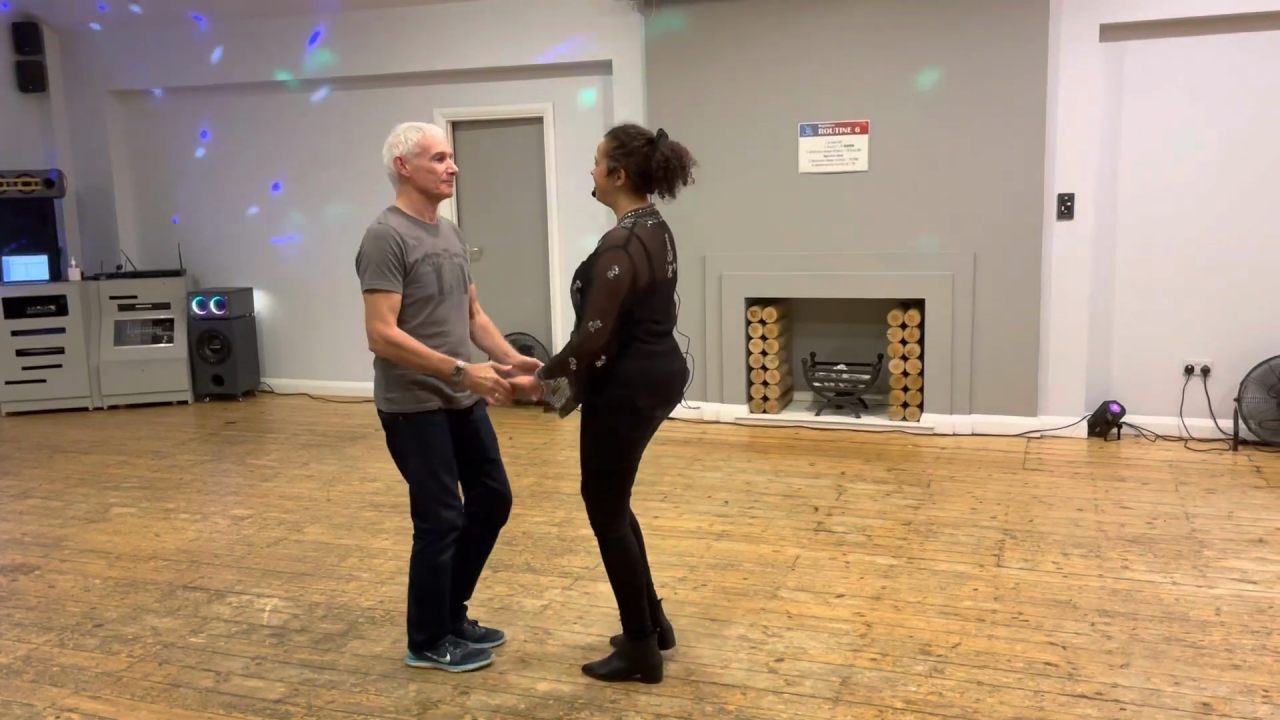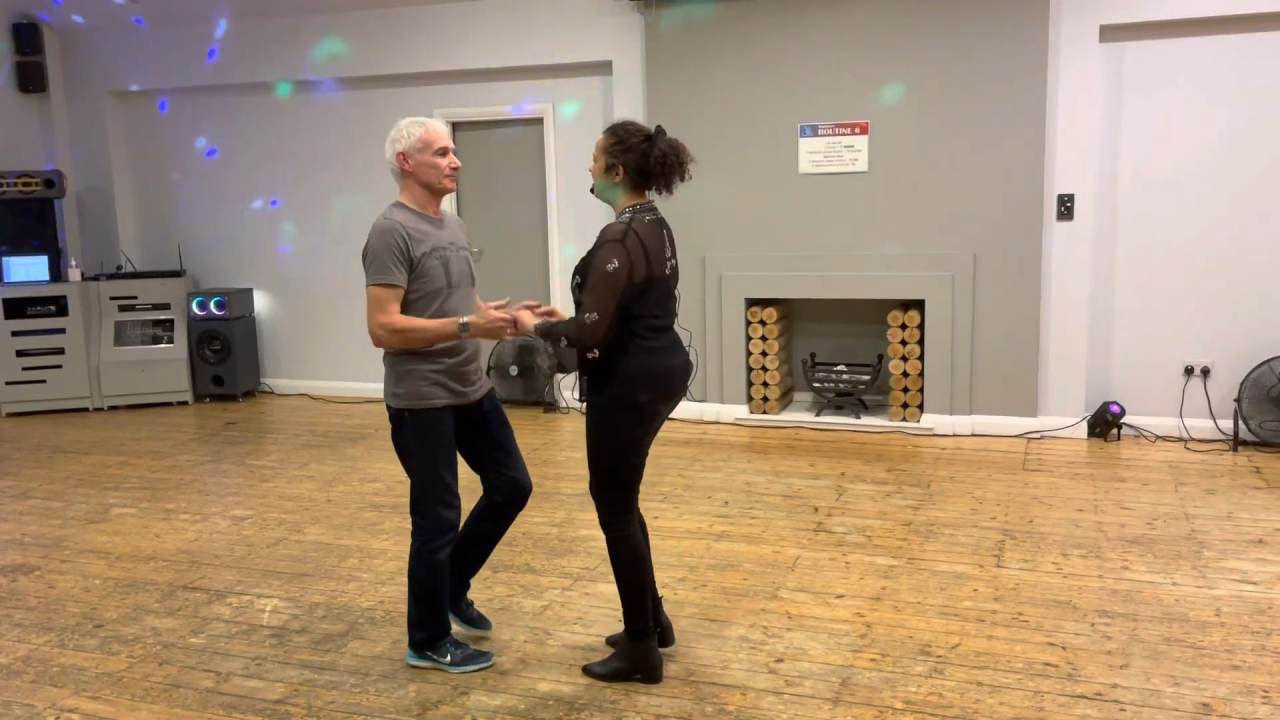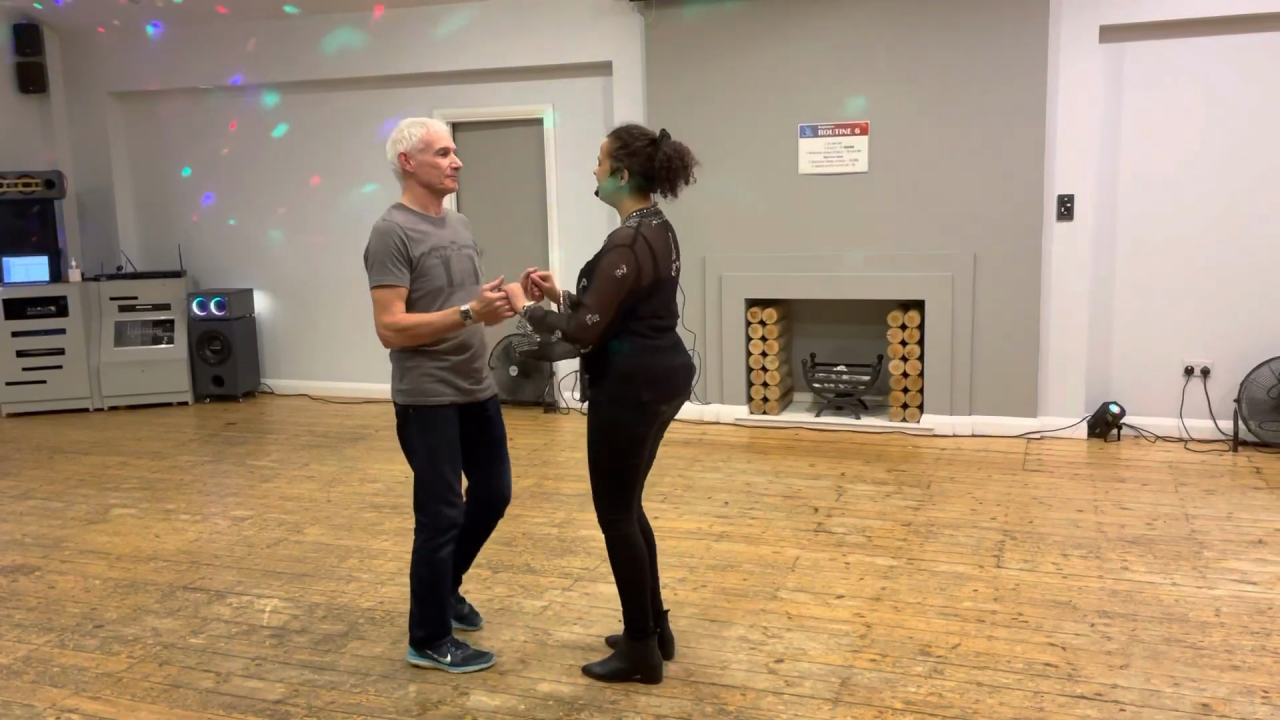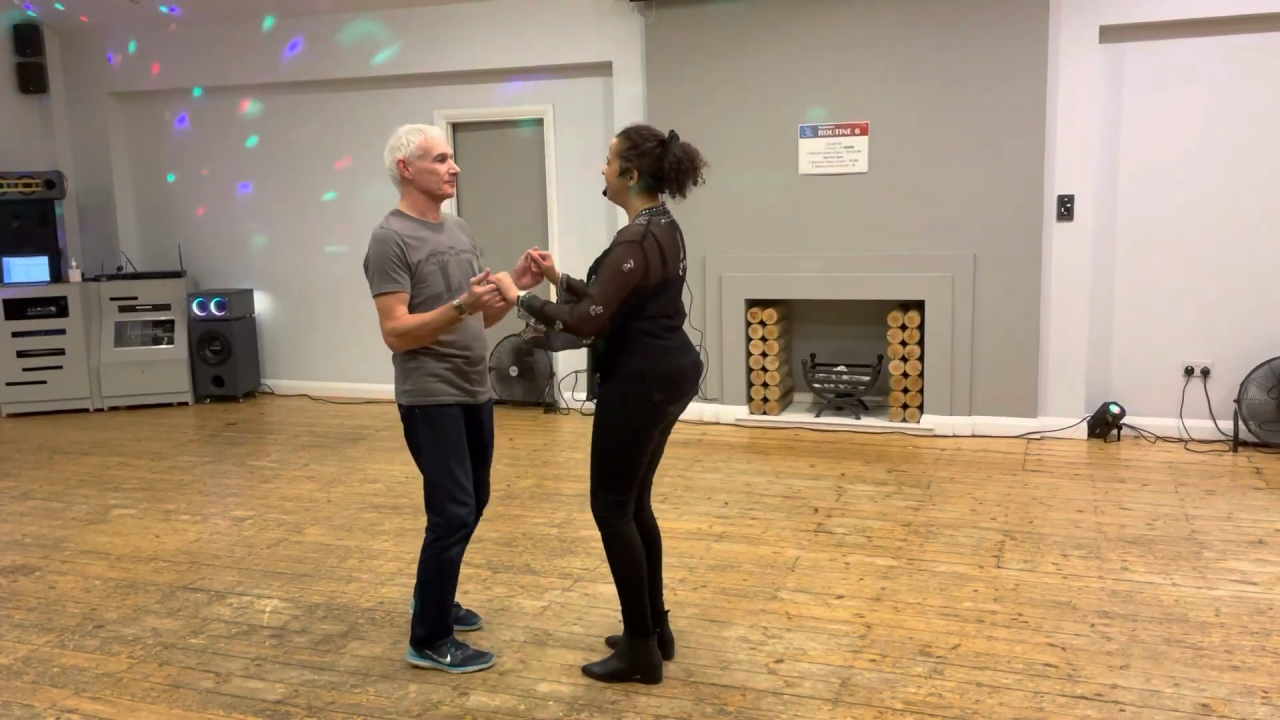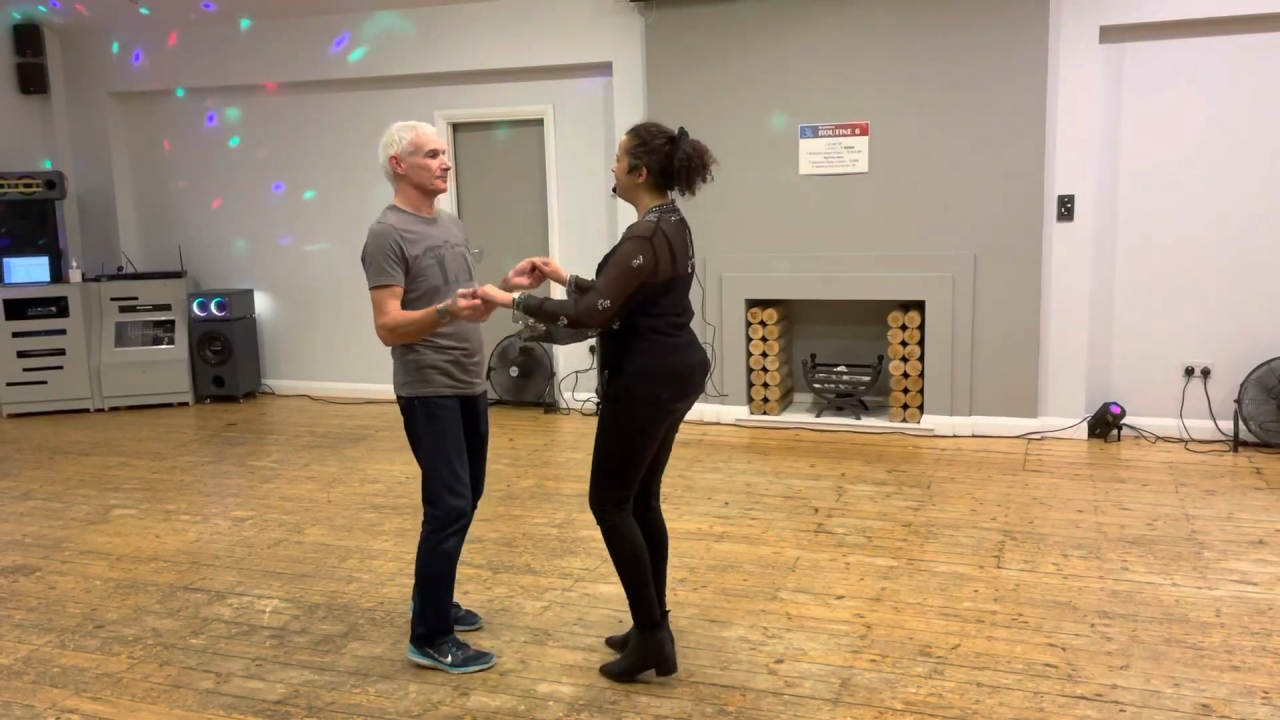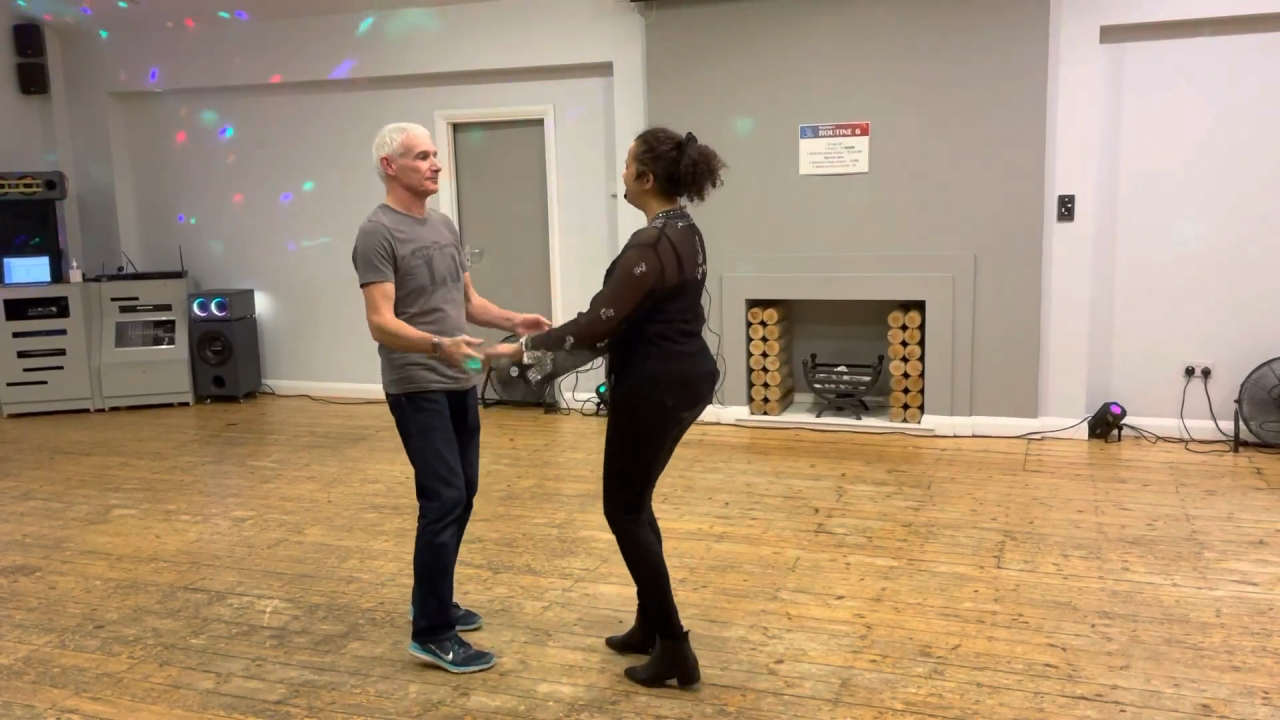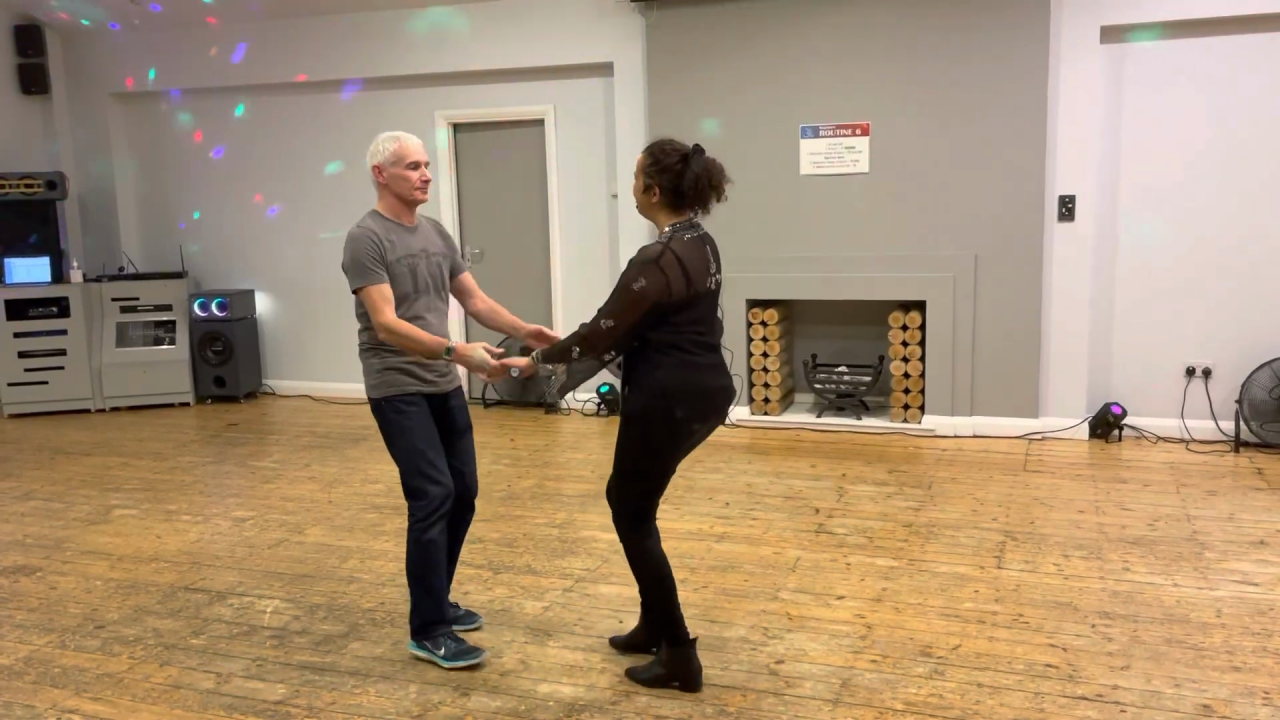
dt=0.2s
person 1, frame 1
left shoulder: (620, 243)
right shoulder: (657, 230)
left elbow: (595, 336)
left wrist: (542, 377)
right wrist: (558, 370)
left hip: (628, 387)
right hip: (659, 373)
left knee: (605, 511)
right knee: (608, 500)
left ankle: (640, 648)
right ankle: (650, 621)
person 1, frame 2
left shoulder: (618, 237)
right shoulder: (655, 226)
left elbow: (592, 330)
left wrist: (537, 327)
right wrist: (562, 319)
left hip: (629, 382)
right hip: (662, 369)
left knee: (616, 509)
right knee: (615, 496)
left ankle: (641, 649)
right ankle: (651, 619)
person 1, frame 3
left shoulder: (627, 241)
right shoulder: (657, 229)
left elbow: (588, 330)
left wrist: (528, 310)
right wrist: (561, 294)
left hip: (631, 384)
right hip: (662, 374)
left knee: (615, 512)
right knee: (624, 503)
left ankle: (640, 649)
right ankle: (654, 626)
person 1, frame 4
left shoulder: (637, 238)
right shoulder: (663, 228)
left elbow: (589, 321)
left wrist: (521, 297)
right wrist: (560, 279)
left hip: (640, 383)
right hip: (667, 374)
left knee: (612, 509)
right knee: (633, 503)
left ankle: (640, 649)
right ankle: (655, 627)
person 1, frame 5
left shoulder: (645, 235)
right shoulder: (671, 225)
left elbow: (594, 314)
left wrist: (514, 300)
right wrist: (567, 278)
left hip: (648, 380)
right hip: (675, 372)
left knee: (610, 503)
right knee: (641, 501)
left ankle: (651, 640)
right ankle: (653, 627)
person 1, frame 6
left shoulder: (650, 242)
right shoulder: (684, 231)
left elbow: (600, 324)
left wrist: (526, 345)
right wrist: (570, 325)
left hip: (654, 386)
right hip: (686, 377)
left knee: (624, 511)
right knee: (634, 502)
left ankle: (674, 649)
right ankle: (650, 627)
person 1, frame 7
left shoulder: (657, 258)
right shoulder: (701, 243)
left elbow: (605, 331)
left wrist: (537, 361)
right wrist: (566, 347)
left hip: (668, 398)
right hip: (708, 390)
left knee: (633, 518)
right knee: (626, 496)
left ankle: (678, 656)
right ankle: (653, 626)
person 2, frame 1
left shoulder: (450, 233)
right shoulder: (386, 237)
right elbow: (381, 334)
left wrist: (510, 358)
right wrist: (463, 371)
left hip: (464, 400)
right hip: (414, 405)
left knee: (493, 501)
right knee: (440, 520)
left ankle: (451, 616)
right ankle: (428, 642)
person 2, frame 2
left shoulder: (454, 226)
right shoulder: (392, 231)
right elbow: (383, 327)
left wrist: (505, 317)
right wrist: (468, 327)
left hip: (474, 390)
right hip: (422, 400)
left knee: (512, 485)
right knee: (438, 517)
left ankle: (452, 587)
right ankle: (429, 642)
person 2, frame 3
left shoulder: (460, 225)
right shoulder: (392, 233)
right elbow: (391, 329)
left wrist: (508, 299)
right wrist: (468, 313)
left hip: (478, 389)
right hip: (428, 397)
left knee: (493, 495)
right knee: (441, 515)
left ankle: (443, 586)
right ankle: (429, 640)
person 2, frame 4
left shoulder: (459, 230)
right shoulder: (390, 240)
right elbow: (396, 333)
left wrist: (514, 285)
right wrist: (461, 305)
left hip: (475, 392)
right hip: (430, 398)
left knee: (470, 506)
right knee: (452, 513)
left ankle: (433, 598)
right ankle: (430, 640)
person 2, frame 5
left shoulder: (451, 225)
right shoulder: (387, 234)
right elbow: (388, 327)
left wrist: (508, 286)
right wrist: (446, 311)
left hip: (470, 385)
right hip: (428, 389)
left knee: (465, 500)
right knee: (449, 505)
left ankle: (431, 599)
right ankle: (431, 638)
person 2, frame 6
left shoulder: (444, 225)
right shoulder: (378, 232)
left elbow: (467, 301)
right elbow: (381, 324)
left wrist: (512, 320)
right wrist: (442, 345)
left hip: (459, 383)
right hip: (417, 386)
left knee: (462, 495)
right knee: (444, 498)
left ankle: (431, 600)
right ankle: (433, 633)
person 2, frame 7
left shoulder: (437, 233)
right shoulder: (366, 239)
left elbow: (475, 301)
right elbow: (386, 326)
left wrist: (526, 331)
right wrist: (459, 352)
left hip: (443, 386)
right hip: (398, 389)
left knee: (463, 493)
right knee: (433, 496)
left ankle: (433, 600)
right ankle: (428, 630)
